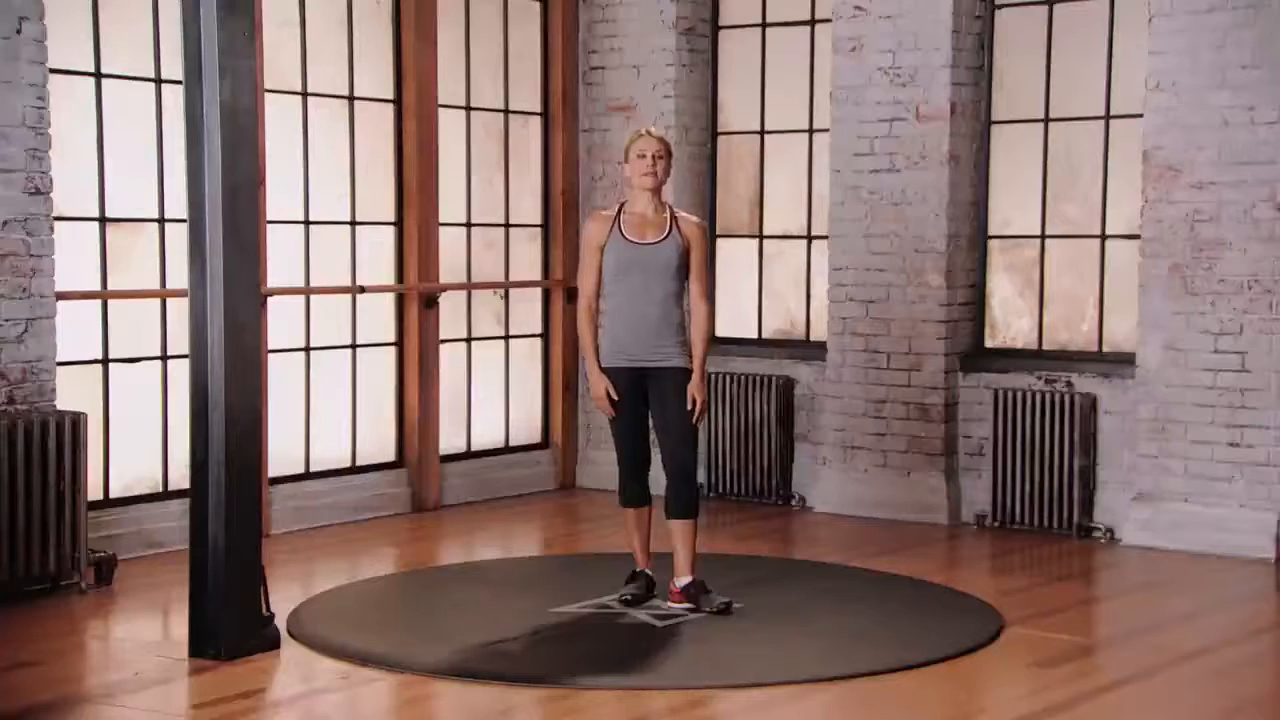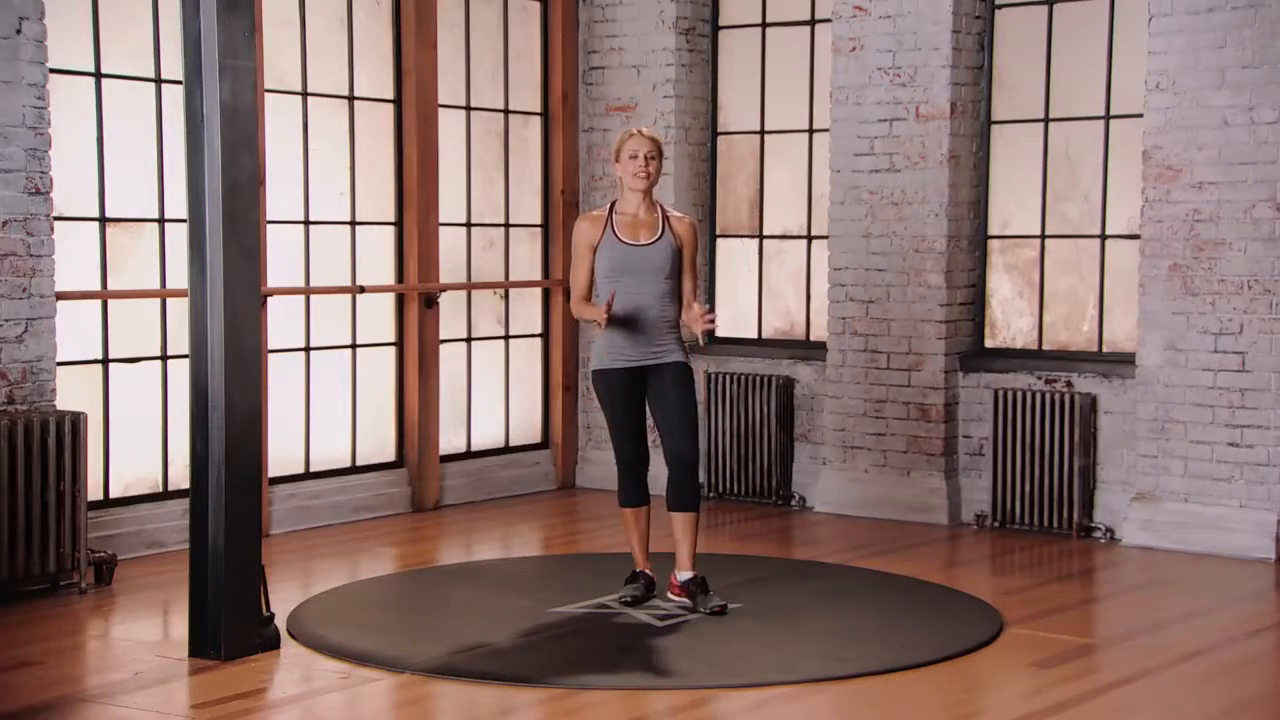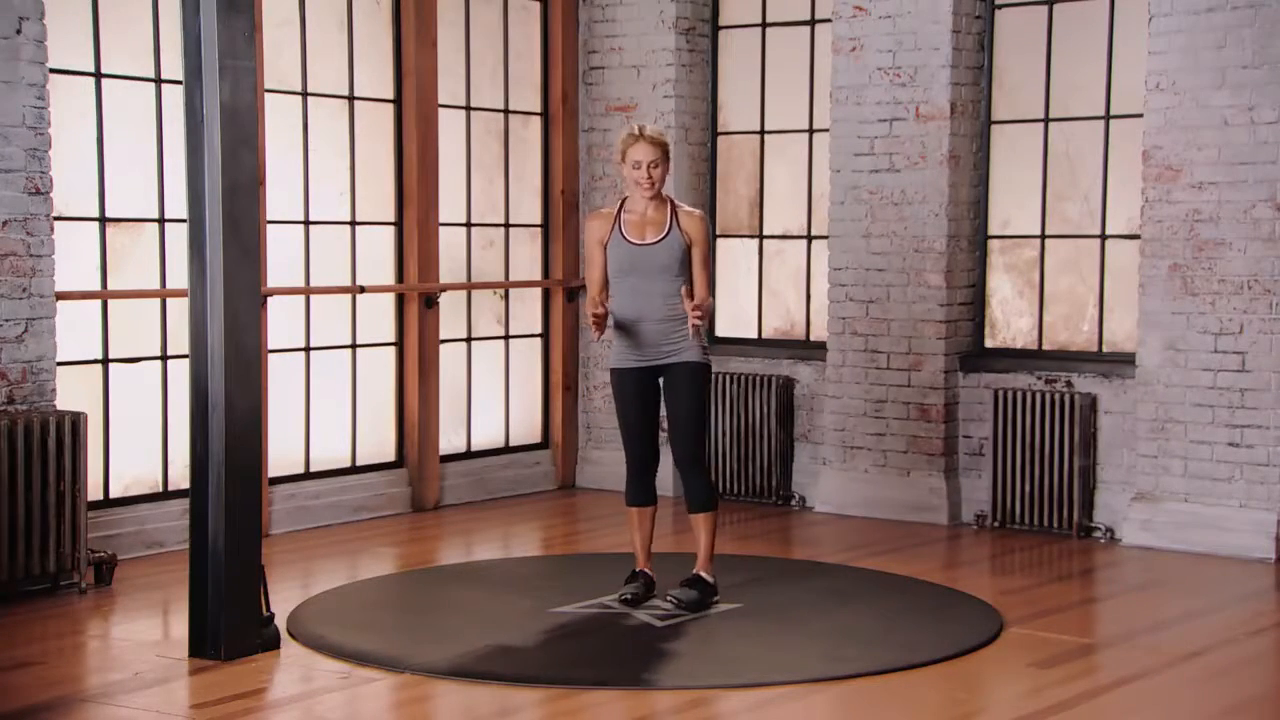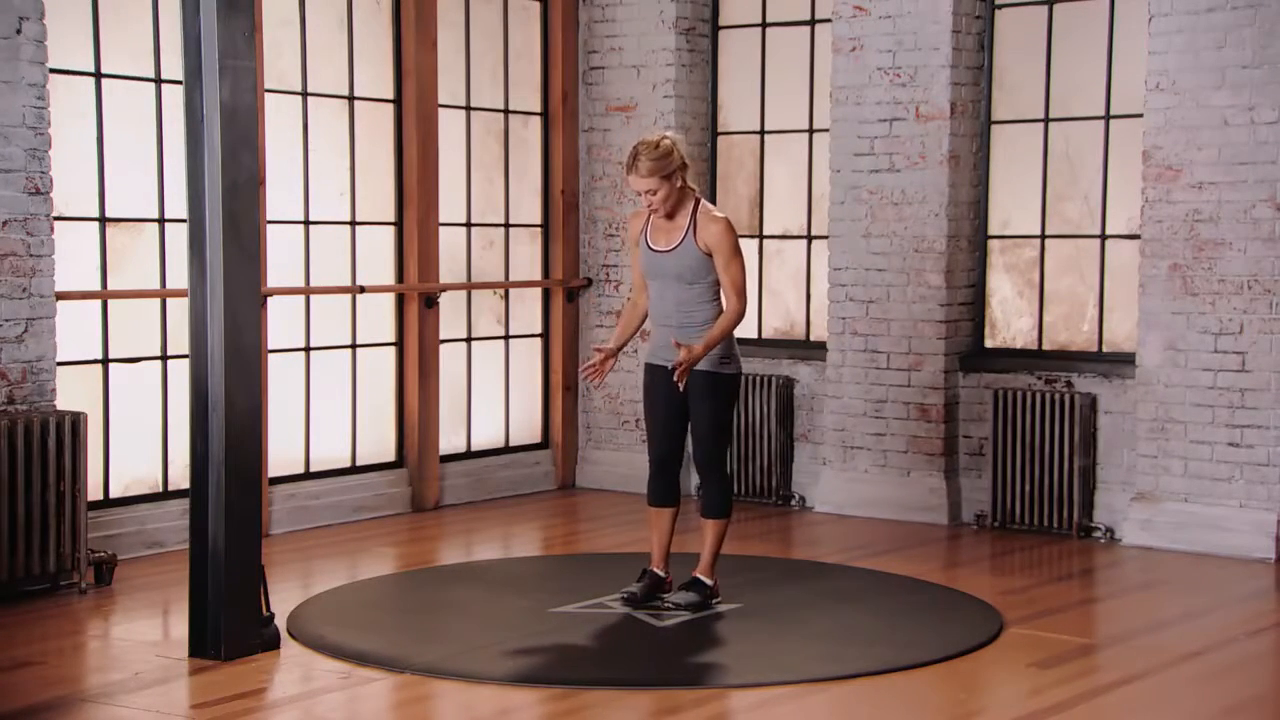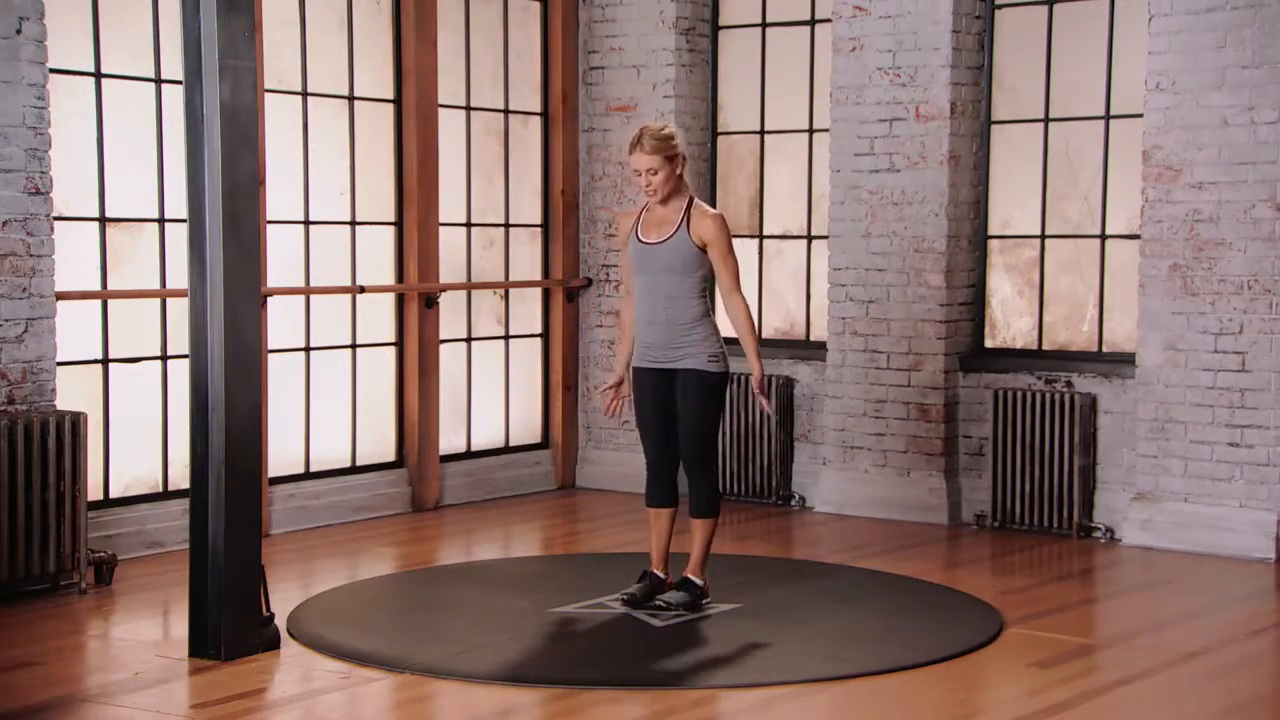
dt=1s
person 1, frame 1
left shoulder: (689, 229)
right shoulder: (600, 226)
left elbow: (699, 305)
right elbow: (587, 304)
left wrist: (698, 373)
right wrist: (594, 369)
left hip: (671, 364)
right hip: (619, 364)
left knee: (681, 465)
right knee: (632, 465)
left ankle: (684, 581)
right ankle: (641, 571)
person 1, frame 2
left shoulder: (680, 227)
right shoulder: (591, 226)
left elbow: (687, 299)
right elbow: (577, 301)
left wrist: (695, 318)
right wrist: (599, 314)
left hip: (668, 359)
right hip: (615, 361)
left knee: (684, 456)
right knee: (631, 463)
left ankle: (686, 577)
right ankle: (641, 571)
person 1, frame 3
left shoulder: (691, 221)
right shoulder: (601, 224)
left elbow: (704, 297)
right elbow: (596, 294)
left wrist: (698, 311)
right wrist: (598, 315)
left hip: (684, 355)
right hip: (629, 358)
left knee: (690, 458)
right knee: (640, 462)
left ankle: (703, 573)
right ankle: (642, 570)
person 1, frame 4
left shoulder: (714, 226)
right shoulder: (638, 227)
left elbow: (736, 304)
left wrist: (700, 349)
right wrist: (615, 346)
left hip: (712, 365)
right hip: (661, 362)
left knee: (709, 466)
right knee: (661, 463)
left ankle: (705, 577)
right ankle: (657, 571)
person 1, frame 5
left shoulder: (706, 222)
right shoulder: (630, 226)
left elbow: (733, 299)
left wrist: (756, 368)
right wrist: (619, 369)
left hip: (698, 362)
right hip: (649, 364)
left knee: (698, 466)
right knee: (658, 465)
left ankle: (695, 577)
right ankle: (656, 570)
